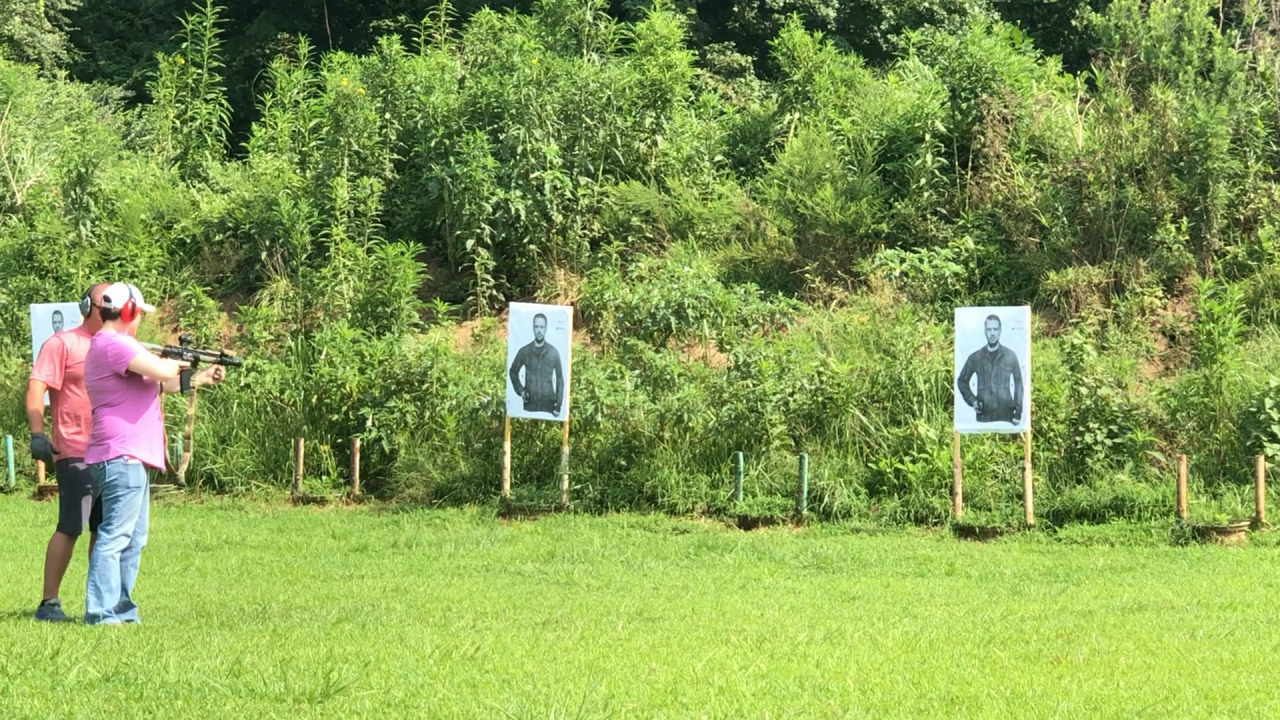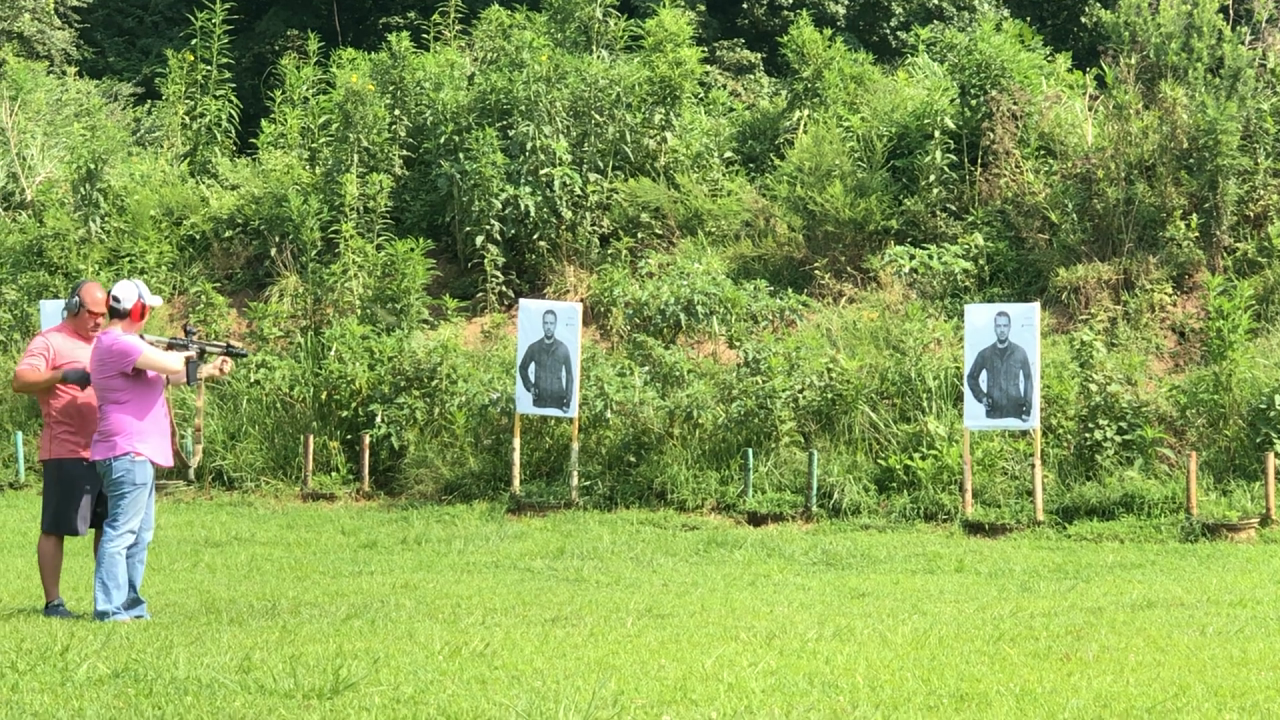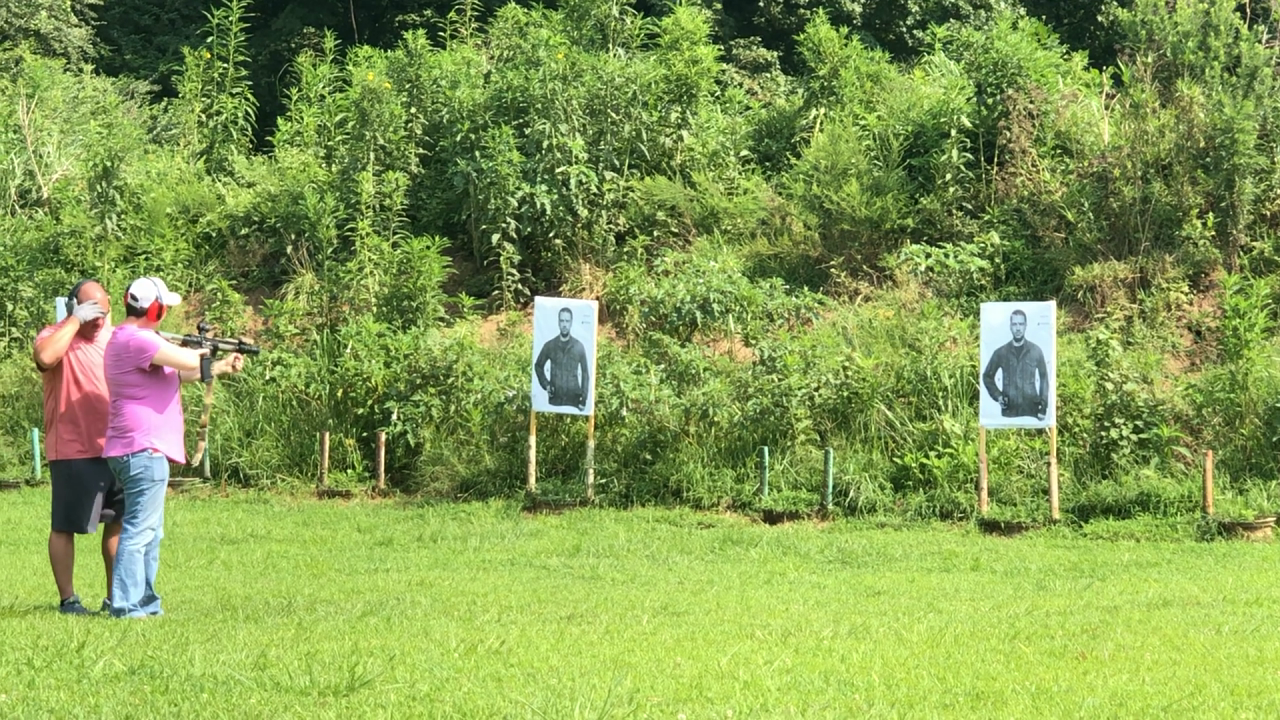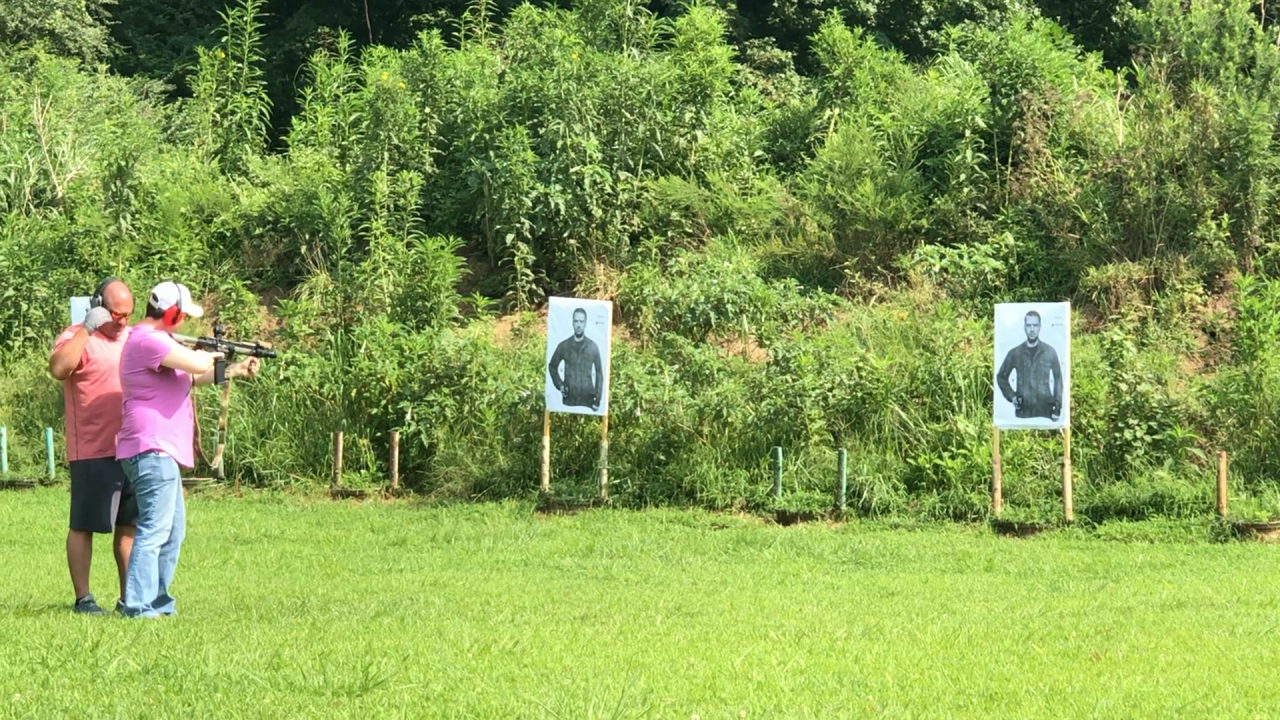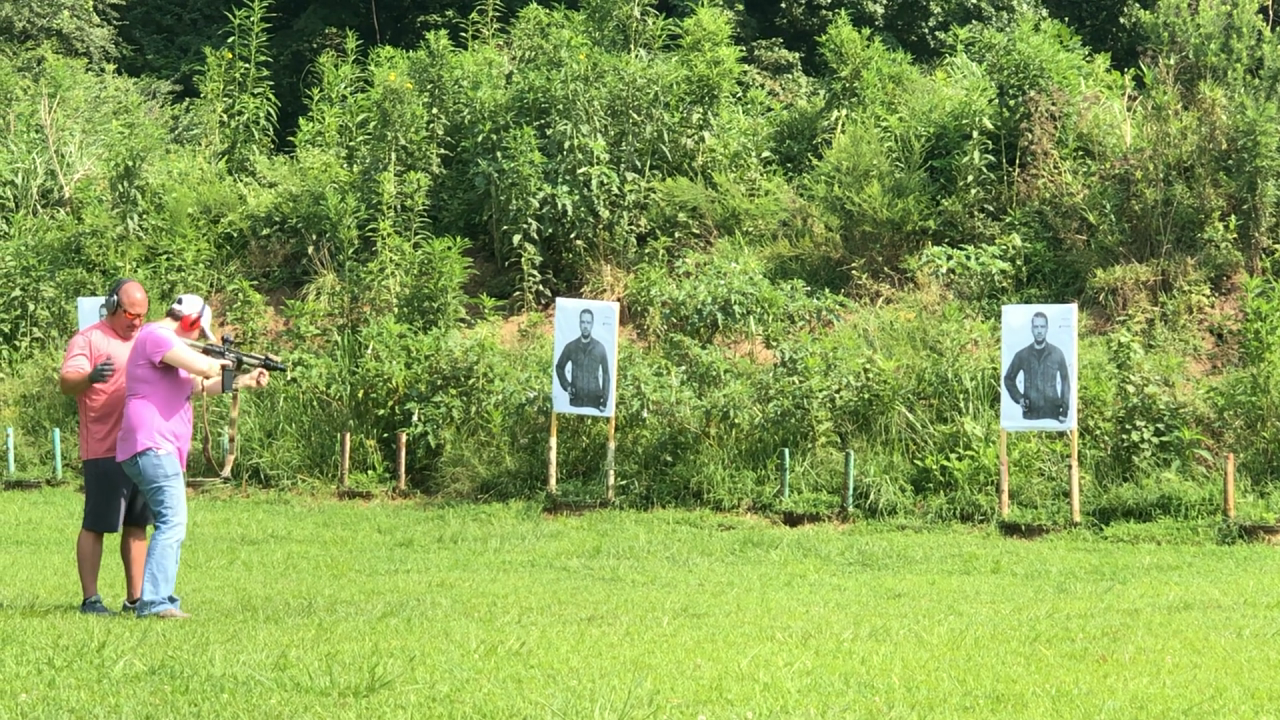
dt=0.4s
person 1, frame 1
left shoulder: (114, 345)
right shoulder: (114, 344)
left elbow: (158, 385)
right elbow: (162, 373)
left wrist: (202, 378)
right wrist: (173, 364)
left hip: (130, 456)
right hip: (121, 457)
left knee: (133, 538)
right knee: (115, 536)
left ankle: (121, 609)
right ankle: (101, 614)
person 1, frame 2
left shoulder: (123, 342)
right shoulder: (119, 344)
left elbow: (163, 377)
right elbow: (170, 366)
left wrist: (209, 370)
right wrist: (180, 355)
left hip: (136, 453)
right hip: (127, 453)
left knee: (139, 535)
right knee: (121, 533)
left ankle: (130, 605)
right ankle: (109, 610)
person 1, frame 3
left shoulder: (133, 338)
right shoulder: (137, 339)
left elbow: (175, 373)
right elbow: (188, 363)
left wrist: (221, 367)
right wrist: (197, 352)
left hip: (145, 449)
right hip: (143, 449)
left knee: (150, 531)
right knee: (139, 530)
left ankle: (144, 602)
right ankle: (125, 607)
person 1, frame 4
left shoulder: (152, 339)
right shoulder: (148, 340)
left elbow: (190, 377)
right elbow: (197, 365)
left wrist: (236, 370)
right wrist: (210, 355)
left hip: (160, 451)
right hip: (152, 451)
left knee: (172, 531)
right knee: (154, 531)
left ankle: (158, 603)
right ankle: (138, 607)
person 1, frame 5
left shoulder: (165, 340)
right shoulder: (156, 335)
left elbow: (198, 385)
right elbow: (200, 365)
left wrist: (243, 381)
right wrist: (217, 362)
left hip: (161, 448)
right hip: (151, 446)
left knee: (173, 525)
right knee: (172, 522)
left ankle: (161, 600)
right ankle: (154, 600)
person 2, frame 1
right shoulder: (62, 343)
right elbow: (36, 389)
right wrist: (37, 433)
right hip: (76, 452)
right knee: (70, 527)
right ankle: (48, 603)
person 2, frame 2
right shoulder: (49, 341)
right elbow: (20, 380)
right wrist: (61, 375)
right hip: (67, 452)
right knee: (56, 528)
right ankle: (53, 602)
person 2, frame 3
left shoulder: (112, 333)
right shoulder: (53, 335)
right elbow: (45, 357)
right wrist: (75, 320)
right hip: (72, 450)
left knee: (119, 521)
right knee: (65, 525)
left ankle: (114, 595)
right ankle: (68, 599)
person 2, frame 4
left shoulder: (133, 336)
right shoulder: (76, 338)
right elbow: (58, 369)
right wrist: (85, 329)
right hip: (93, 450)
left knee: (129, 524)
right knee: (83, 525)
left ankle: (129, 597)
right ankle: (83, 598)
person 2, frame 5
right shoulder: (88, 339)
right elbow: (66, 384)
right wrist: (90, 377)
right hip: (105, 450)
left knee: (137, 524)
right knee: (95, 524)
left ankle: (136, 597)
right ankle: (90, 598)
